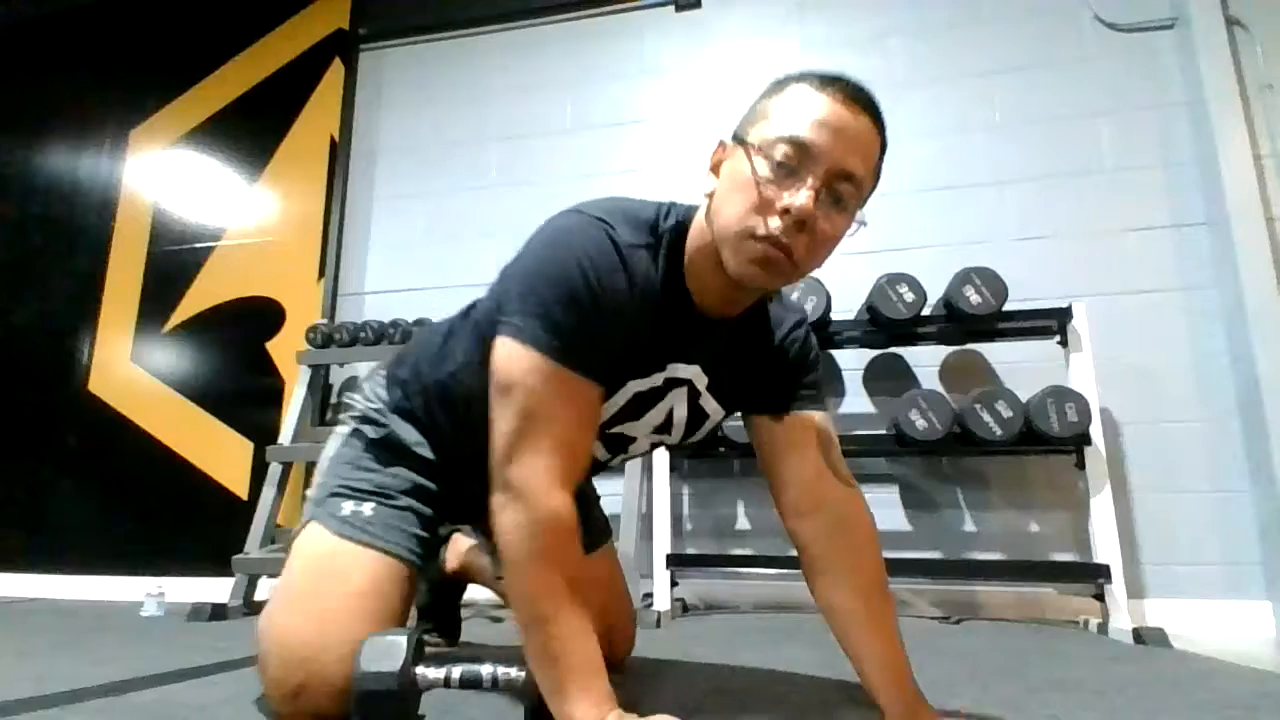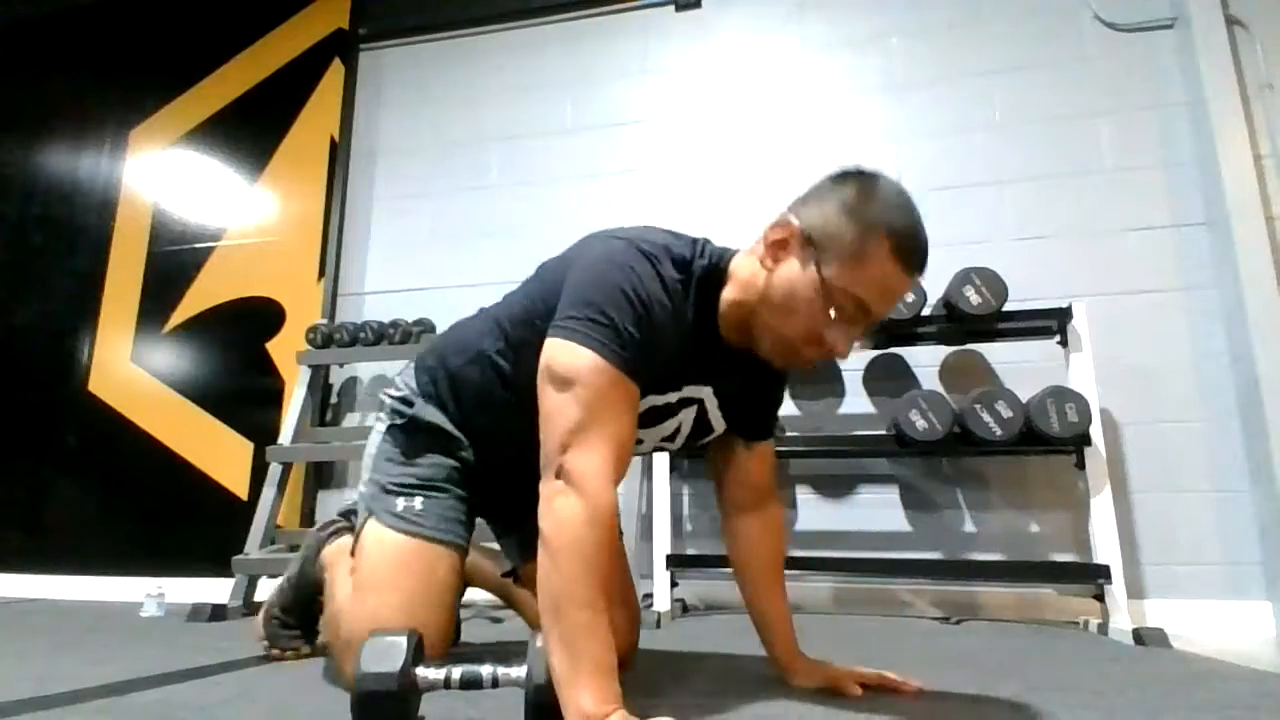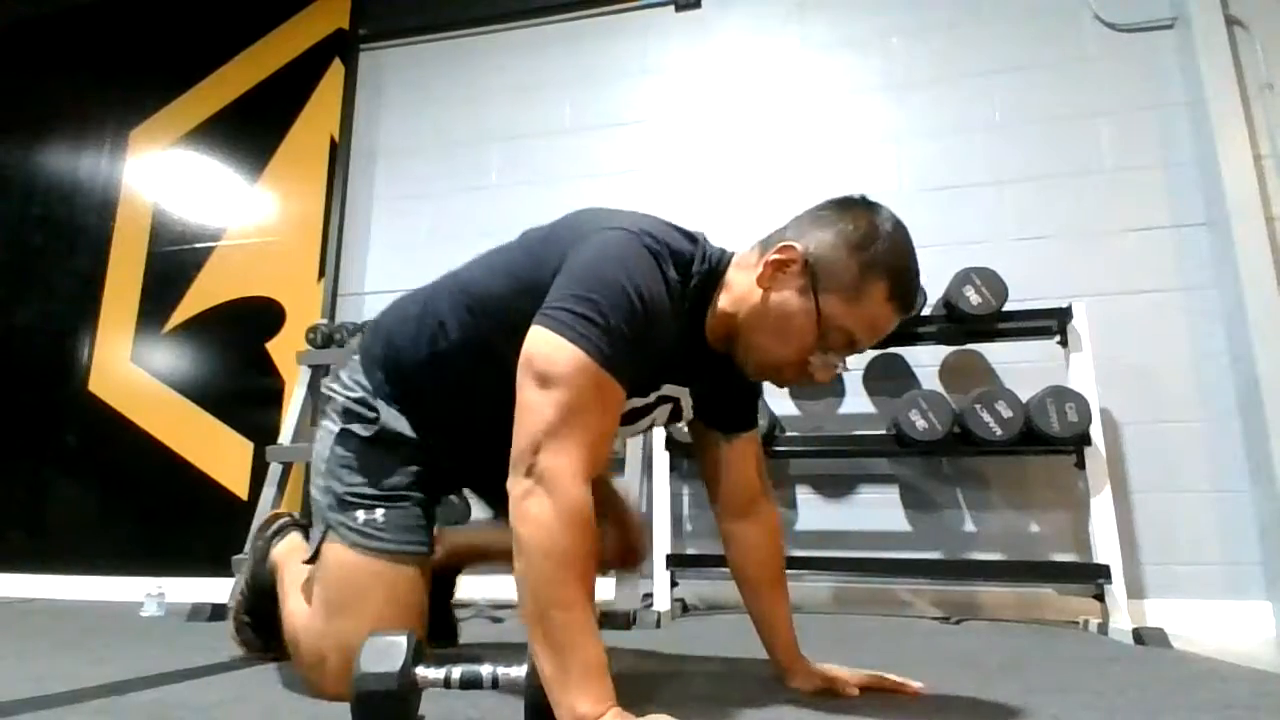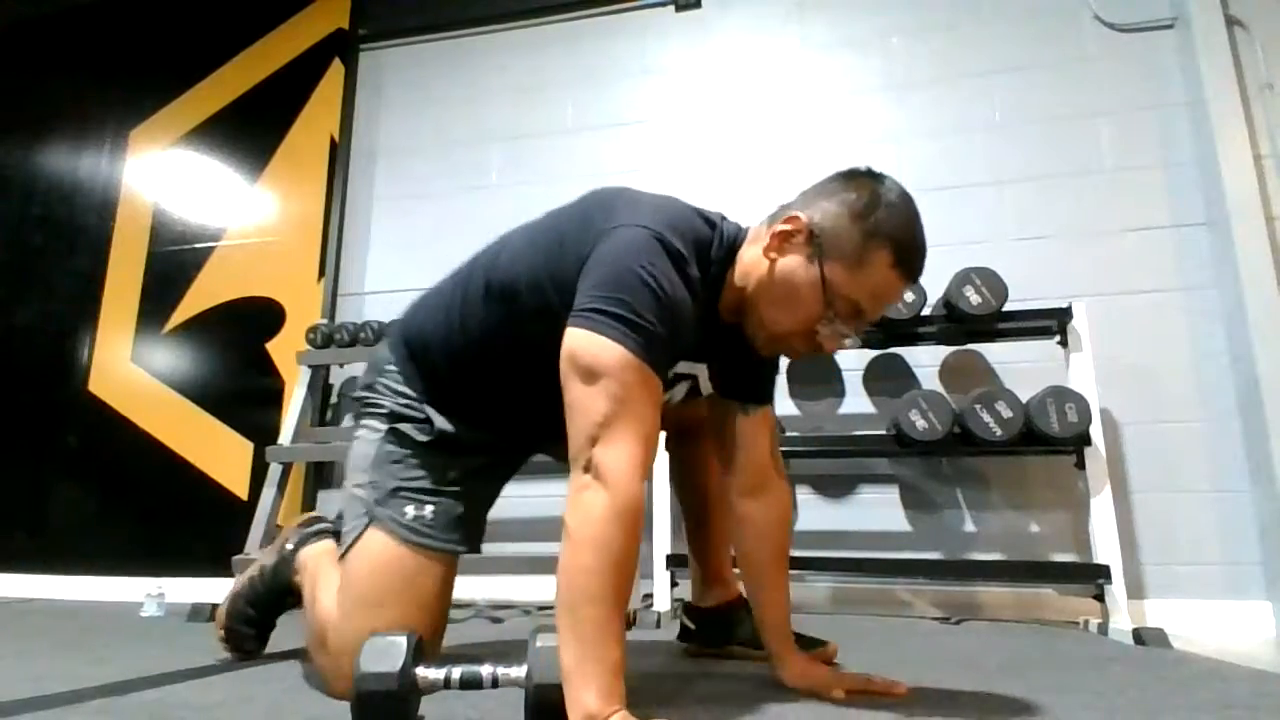
dt=0.4s
person 1, frame 1
left shoulder: (782, 344)
right shoulder: (592, 256)
left elbow: (823, 506)
right elbow: (530, 491)
left hip: (552, 467)
right hip: (409, 439)
left knee: (608, 650)
left ankle: (458, 563)
person 1, frame 2
left shoulder: (764, 361)
right shoulder: (635, 279)
left elbow: (751, 507)
right elbow: (578, 484)
left wrist: (792, 659)
left hip: (536, 460)
right hip: (438, 430)
left knee: (611, 646)
left ankle: (465, 571)
right ankle: (337, 556)
person 1, frame 3
left shoulder: (733, 354)
right shoulder: (631, 273)
left elbow: (745, 509)
right elbow: (546, 481)
left wrist: (794, 663)
left hip: (492, 424)
right hip: (392, 409)
left knee: (622, 546)
left ankle: (438, 557)
right ankle: (287, 554)
person 1, frame 4
left shoulder: (753, 315)
right shoulder: (652, 261)
left elbow: (756, 488)
right elbow: (604, 475)
left wrist: (785, 654)
left hip: (537, 399)
right hip: (432, 400)
left ankle: (715, 609)
right ankle: (308, 557)
